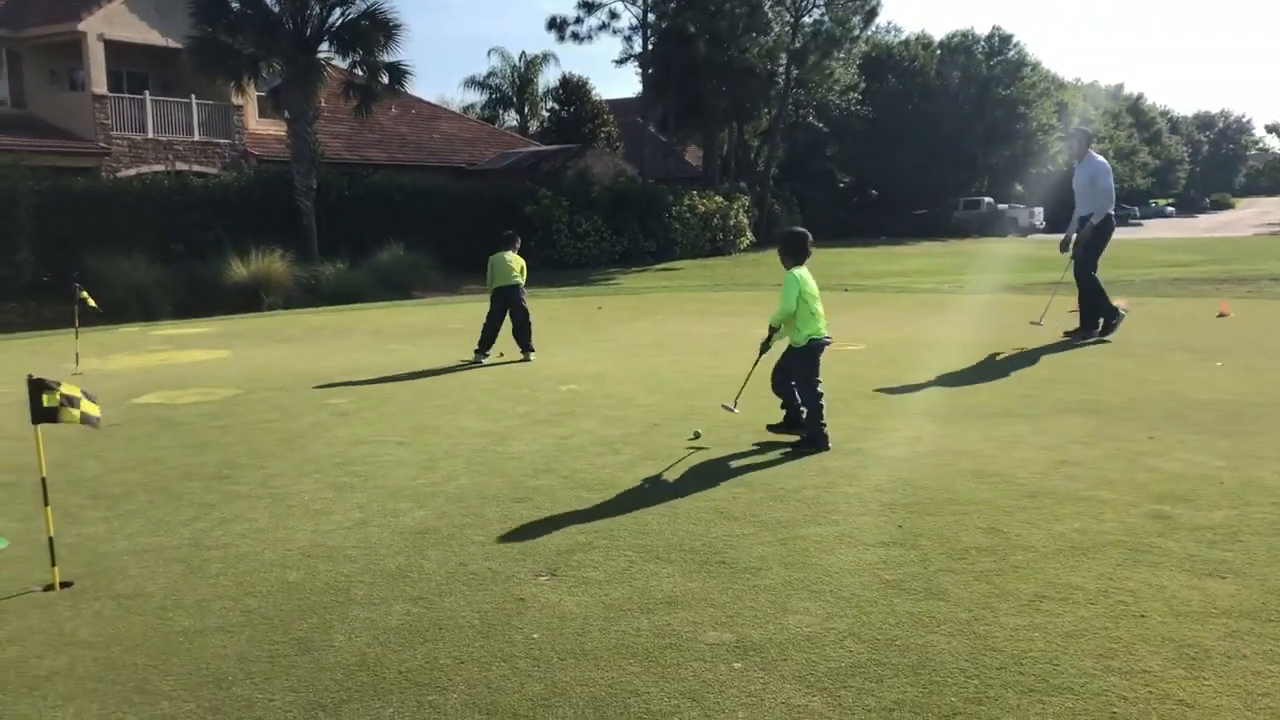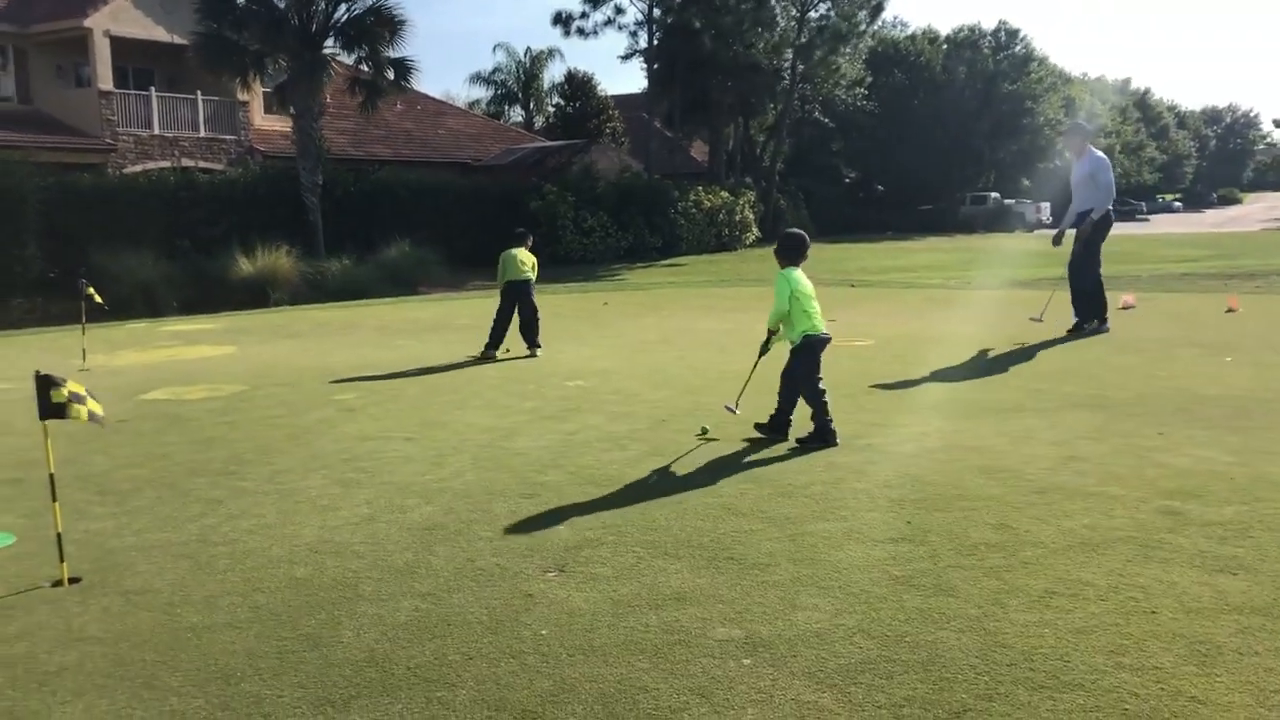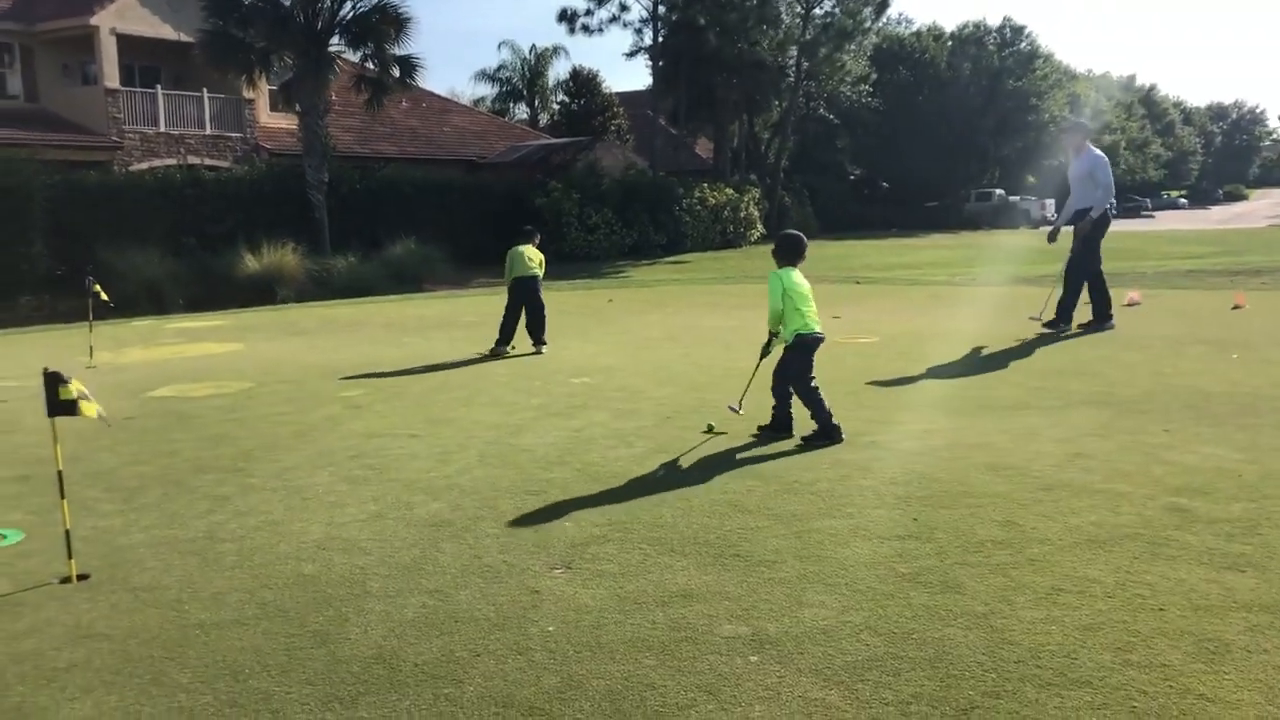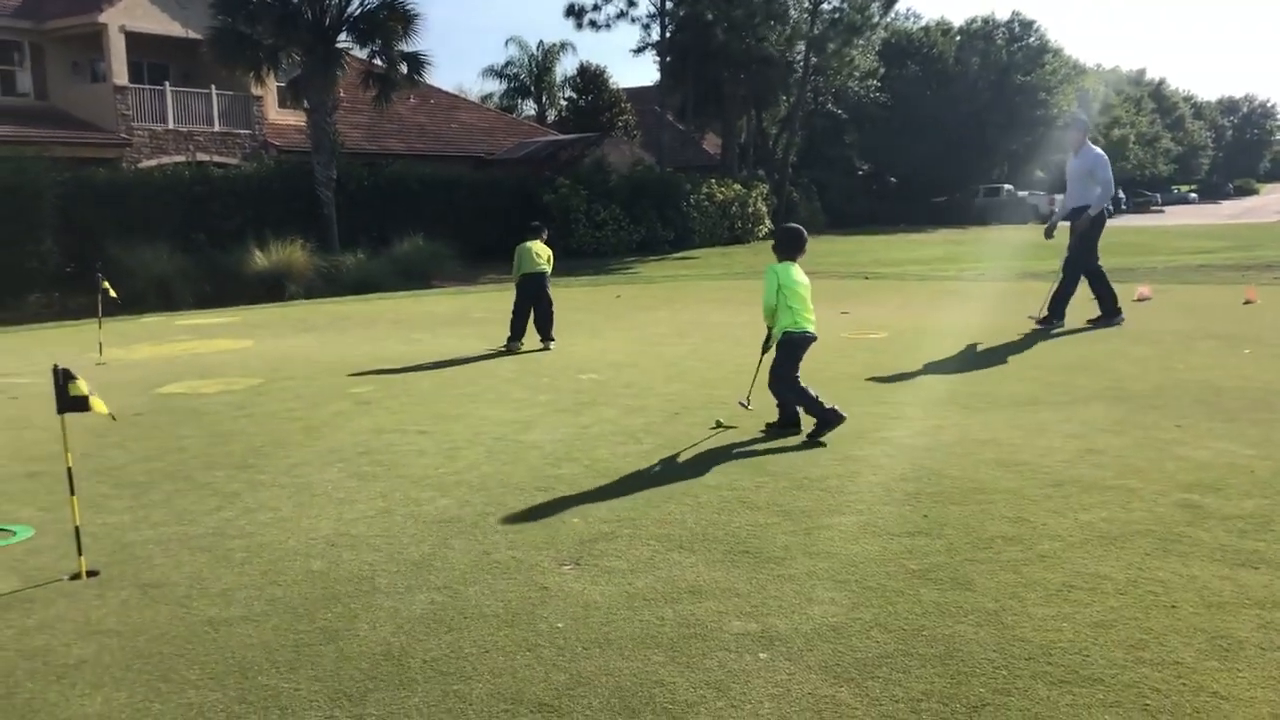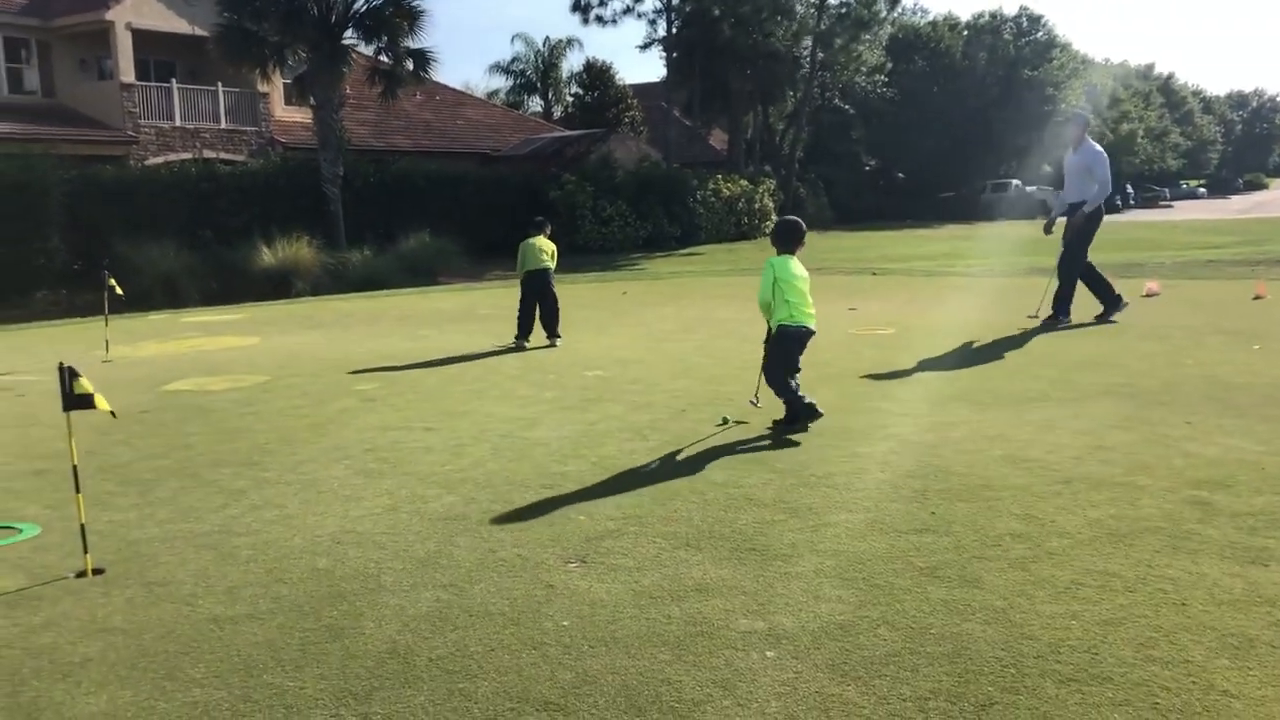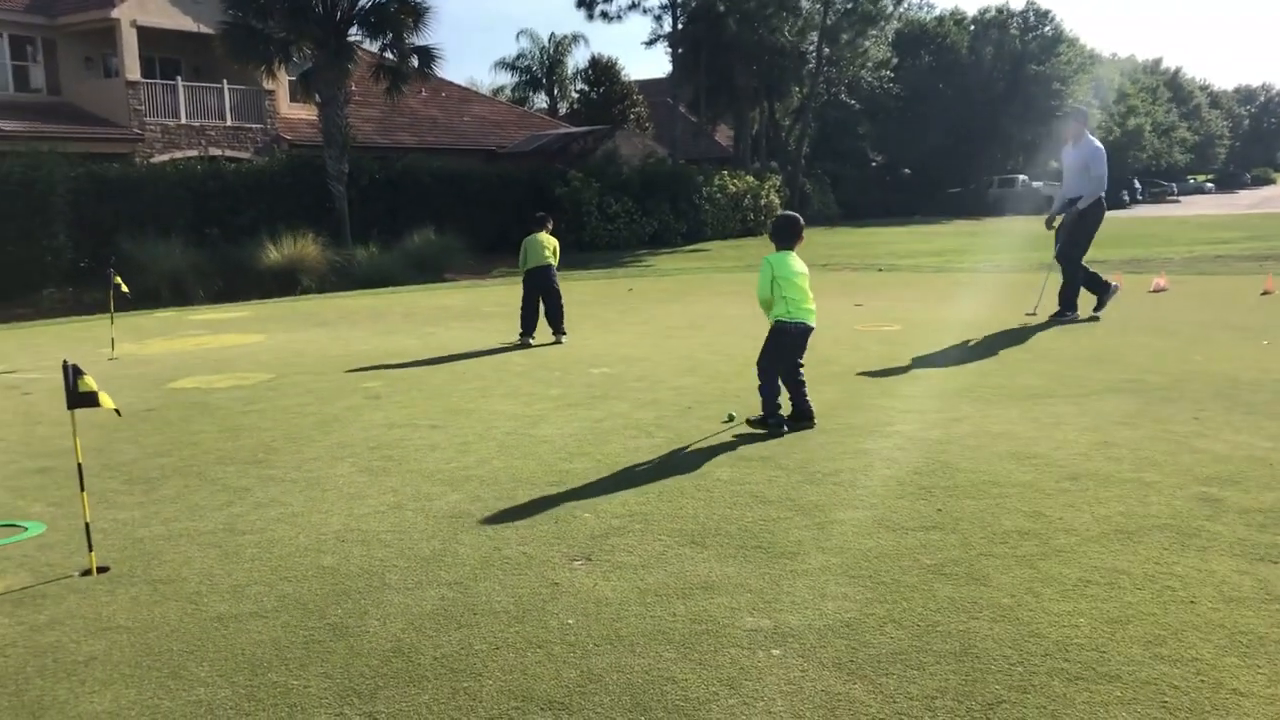
dt=0.1s
person 1, frame 1
left shoulder: (793, 276)
right shoulder: (802, 275)
left elbow: (787, 308)
left wrist: (773, 323)
right wrist: (772, 337)
left hip: (808, 341)
right hip: (801, 341)
left knee: (808, 388)
right knee: (780, 377)
left ankle: (817, 437)
right ankle: (794, 421)
person 1, frame 2
left shoulder: (783, 277)
right shoulder: (802, 279)
left elbow: (782, 309)
left wrist: (771, 329)
right wrist: (772, 339)
left hip: (807, 339)
right hip: (811, 337)
left knee: (809, 386)
right knee: (789, 381)
left ankle: (825, 433)
right ankle: (779, 424)
person 1, frame 3
left shoulder: (777, 276)
right shoulder: (801, 279)
left elbow: (776, 308)
left wrist: (772, 330)
right wrist: (773, 341)
left hip: (800, 338)
right hip: (807, 335)
left knee: (803, 385)
right knee: (781, 378)
left ankle: (829, 429)
right ankle: (781, 424)
person 1, frame 4
left shoulder: (774, 271)
right shoulder: (802, 275)
left elbow: (770, 304)
left wrist: (770, 325)
right wrist: (773, 335)
left hip: (791, 334)
right hip: (806, 332)
left knee: (784, 382)
right knee: (783, 378)
left ankle: (827, 416)
right ankle: (788, 421)
person 1, frame 5
left shoulder: (772, 264)
right shoulder: (801, 269)
left elbow: (766, 298)
left wrist: (770, 320)
right wrist: (774, 324)
left hip: (787, 326)
right hip: (805, 326)
left knee: (773, 371)
right knee: (787, 371)
left ankle: (802, 409)
right ankle: (795, 417)
person 1, frame 6
left shoulder: (770, 262)
right shoulder: (801, 265)
left elbow: (764, 296)
left wrist: (770, 313)
left hip: (785, 324)
right hip: (806, 323)
left knee: (767, 369)
right knee: (793, 369)
left ankle: (773, 419)
right ankle: (803, 414)
person 2, frame 1
left shoulder: (1098, 165)
right shoulder: (1080, 167)
left elbow: (1108, 199)
left wrist: (1090, 226)
right wrist: (1069, 234)
left hip: (1099, 224)
right hip: (1086, 225)
left knee: (1083, 272)
right knee: (1081, 273)
left ankle: (1111, 314)
right ankle: (1089, 325)
person 2, frame 2
left shoulder: (1098, 160)
right shoulder: (1078, 163)
left elbow: (1108, 194)
left wrist: (1091, 220)
right wrist: (1063, 228)
left hip: (1097, 220)
right hip: (1085, 221)
left knee: (1078, 268)
right knee: (1089, 269)
left ankle: (1087, 319)
right ankle: (1097, 319)
person 2, frame 3
left shoulder: (1097, 158)
right shoulder: (1075, 161)
left elbow: (1108, 192)
left wrist: (1091, 218)
right wrist: (1058, 225)
left hip: (1094, 218)
right hip: (1083, 219)
left knee: (1075, 268)
right knee: (1090, 268)
left ankle: (1062, 319)
right ankle: (1103, 317)
person 2, frame 4
left shoulder: (1096, 156)
right shoulder: (1072, 158)
left elbow: (1108, 190)
left wrist: (1089, 216)
right wrist: (1054, 221)
left hip: (1091, 216)
right hip: (1077, 216)
left knee: (1073, 265)
right knee: (1089, 265)
left ankle: (1055, 315)
right ankle: (1111, 312)
person 2, frame 5
left shoulder: (1095, 153)
right shoulder: (1070, 154)
left elbow: (1104, 188)
left wrist: (1083, 212)
right wrist: (1054, 216)
left hip: (1088, 212)
right hip: (1075, 212)
left knee: (1069, 262)
right knee: (1079, 262)
left ankle: (1061, 312)
right ankle: (1112, 301)
person 2, frame 6
left shoulder: (1094, 148)
right shoulder: (1068, 149)
left elbow: (1099, 185)
left wrist: (1076, 209)
right wrist: (1054, 212)
left hip: (1090, 207)
right hip: (1074, 208)
left knee: (1072, 256)
right knee: (1061, 253)
left ankle: (1068, 307)
right ankle: (1103, 288)
